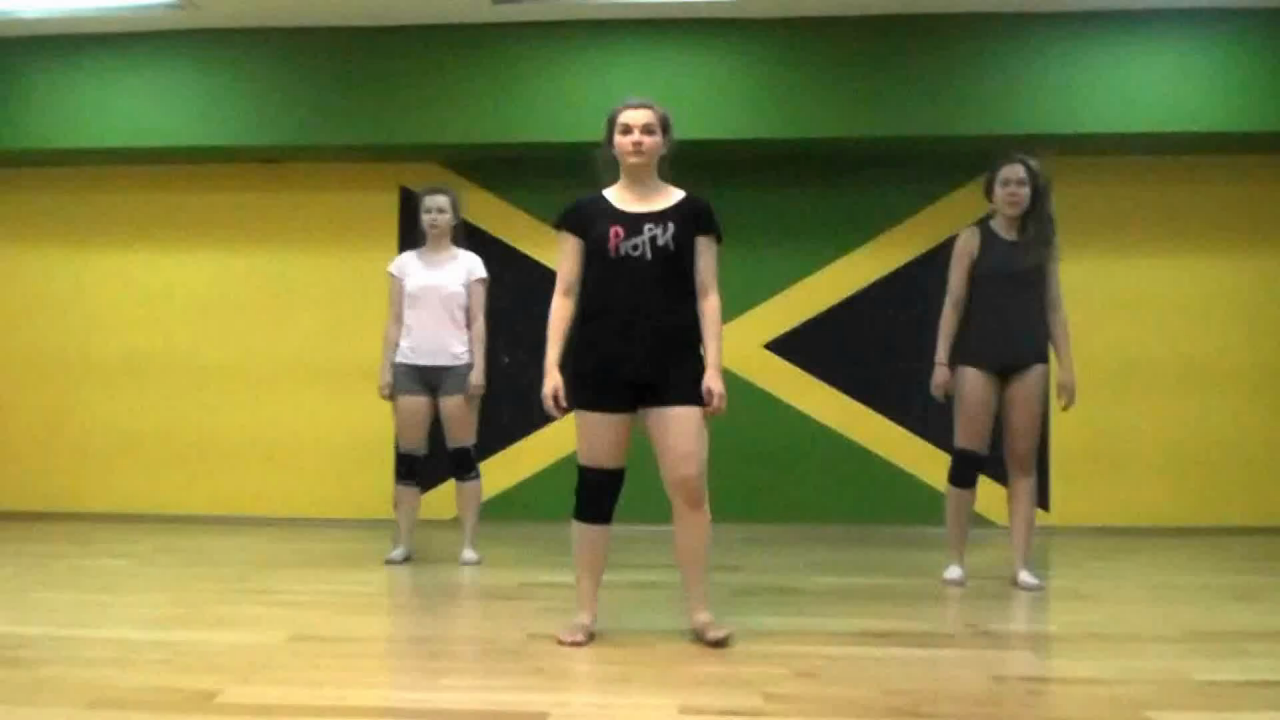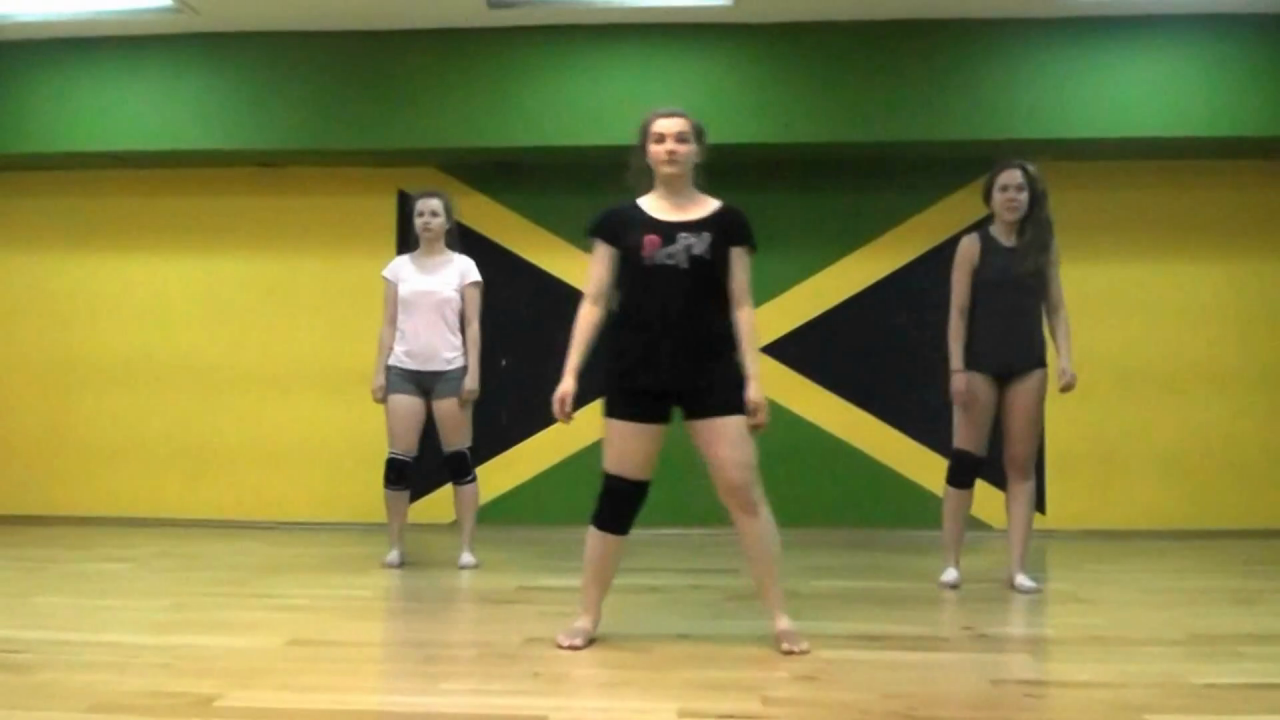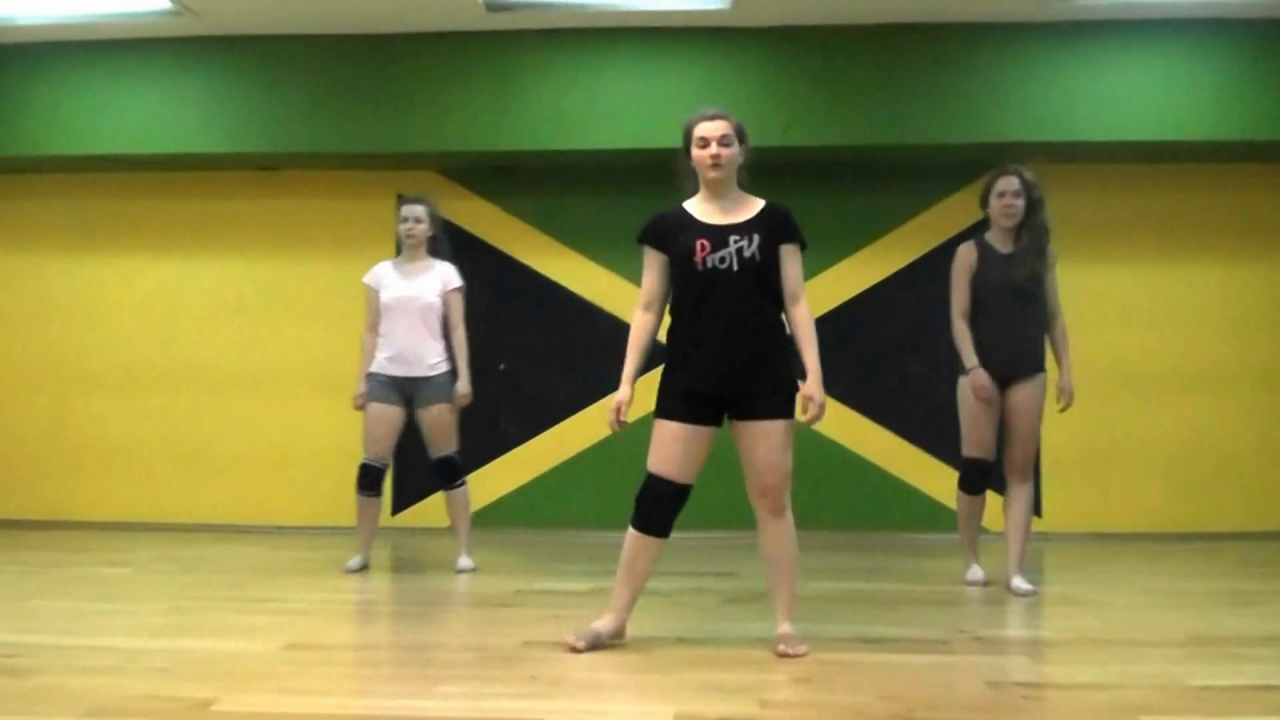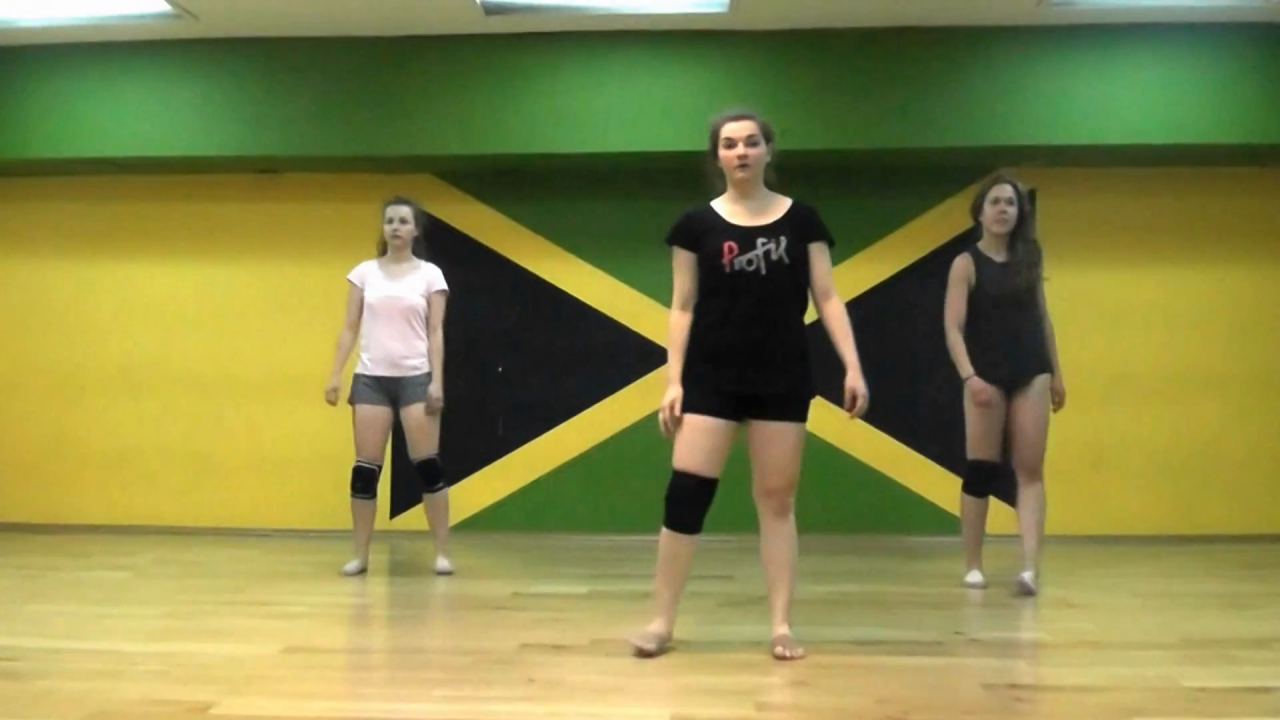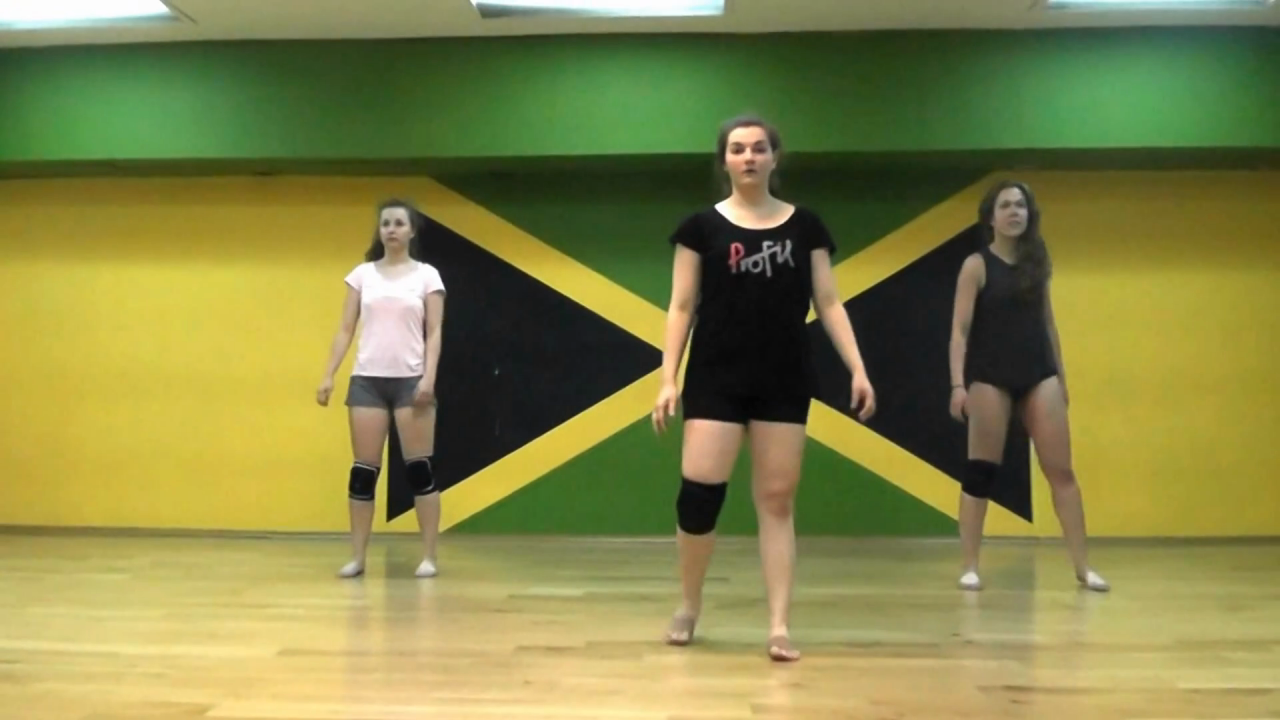
dt=0.2s
person 1, frame 1
left shoulder: (693, 211)
right shoulder: (586, 212)
left elbow: (707, 294)
right elbow: (565, 295)
left wrist: (714, 366)
right wrist: (552, 366)
left hip: (674, 366)
right hip: (599, 367)
left knee: (689, 484)
right knee: (597, 487)
left ankle: (699, 610)
right ankle: (584, 612)
person 1, frame 2
left shoulder: (727, 220)
right shoulder: (618, 221)
left elbow: (742, 306)
right elbow: (594, 301)
left wrist: (753, 377)
right wrist: (570, 372)
left hip: (714, 376)
right hip: (637, 377)
left knee: (743, 495)
right knee: (617, 496)
left ankle: (781, 619)
right ankle: (588, 617)
person 1, frame 3
left shoulder: (776, 219)
right shoulder: (669, 226)
left elbow: (796, 302)
right elbow: (649, 309)
left wrist: (813, 373)
right wrist: (626, 382)
left hip: (766, 380)
right hip: (690, 380)
left knee: (772, 498)
right knee: (659, 497)
left ankle: (785, 623)
right ankle: (614, 618)
person 1, frame 4
left shoulder: (802, 219)
right shoulder: (696, 224)
left elbow: (827, 298)
right elbow: (683, 308)
left wrist: (853, 367)
right wrist: (673, 380)
left hip: (783, 379)
right hip: (711, 377)
left knee: (777, 498)
right knee: (687, 491)
left ankle: (780, 625)
right ankle: (662, 620)
person 1, frame 5
left shoulder: (805, 225)
right shoulder: (701, 226)
left elbow: (829, 304)
right elbow: (682, 307)
left wrist: (857, 370)
right wrist: (667, 378)
left hip: (784, 382)
right hip: (714, 380)
left knee: (776, 500)
right knee: (700, 492)
left ankle: (779, 626)
right ankle: (688, 605)
person 2, frame 1
left shoulder: (1042, 243)
right shoulder: (972, 239)
left elbow: (1054, 307)
right elbow: (953, 304)
left wrist: (1067, 366)
right wrist: (942, 362)
left hip: (1029, 362)
right hip: (977, 360)
left knee: (1023, 462)
right knee: (967, 458)
left ankle: (1020, 564)
right ankle: (955, 560)
person 2, frame 2
left shoulder: (1043, 247)
right shoulder: (972, 246)
left elbow: (1055, 308)
right elbow: (958, 312)
left wrist: (1065, 358)
right wrist: (956, 368)
left hip: (1027, 367)
right hip: (977, 366)
left knee: (1021, 465)
right knee: (966, 460)
left ankle: (1017, 567)
right ankle: (951, 562)
person 2, frame 3
left shoulder: (1039, 251)
right shoulder: (970, 253)
left elbow: (1053, 314)
right elbow: (959, 317)
left wrist: (1065, 370)
right wrist: (972, 367)
left hip: (1028, 371)
right hip: (982, 371)
left knee: (1020, 470)
right knee: (977, 465)
left ankle: (1015, 570)
right ankle: (972, 560)
person 2, frame 4
left shoulder: (1029, 258)
right shoulder: (966, 263)
left elbow: (1042, 318)
right elbow: (955, 327)
left wrist: (1056, 373)
right wrist: (968, 376)
left hip: (1031, 373)
right hip: (986, 376)
left knee: (1030, 469)
right knee: (982, 468)
left ankle: (1029, 565)
right ankle: (973, 564)
person 2, frame 5
left shoulder: (1037, 262)
right shoulder: (977, 266)
left elbow: (1047, 322)
right elbow: (961, 330)
left wrist: (1060, 374)
right wrist: (958, 384)
left hip: (1040, 376)
right hip: (991, 378)
left knee: (1060, 470)
right knee: (981, 469)
left ankle: (1083, 567)
right ankle: (970, 566)
person 3, frame 1
left shoulder: (469, 263)
right shoulder: (404, 263)
left elbow: (477, 320)
right elbow: (395, 320)
left wrist: (479, 367)
right wrist: (386, 369)
left hip: (454, 367)
right hip: (411, 367)
left knee: (462, 455)
right knee: (409, 456)
left ankle: (468, 543)
right ankle: (403, 542)
person 3, frame 2
left shoulder: (463, 266)
right shoulder: (398, 266)
left elbow: (471, 324)
right elbow: (389, 324)
left wrist: (473, 372)
right wrist: (379, 372)
left hip: (448, 371)
right hip: (404, 371)
left knee: (457, 459)
right knee: (398, 460)
left ankle: (467, 546)
right ankle: (395, 545)
person 3, frame 3
left shoulder: (445, 273)
right shoulder: (380, 273)
left elbow: (456, 329)
right elbow: (370, 332)
left wrist: (463, 377)
right wrist: (361, 380)
left hip: (432, 377)
right hip: (386, 378)
left knee: (447, 463)
right knee: (372, 466)
left ankle: (463, 550)
right ankle: (363, 551)
person 3, frame 4
left shoulder: (430, 274)
right shoulder: (365, 272)
left elbow: (436, 332)
right elbow: (350, 328)
left wrist: (438, 381)
right wrist: (335, 374)
left hip: (415, 378)
right hip: (370, 378)
left knee: (427, 466)
right knee: (366, 468)
left ankle: (441, 552)
right ankle: (361, 554)
person 3, frame 5
left shoulder: (427, 275)
right shoulder: (362, 274)
left elbow: (434, 332)
right elbow: (346, 330)
left wrist: (429, 377)
right wrist: (328, 375)
left hip: (410, 380)
right hip: (368, 379)
left knee: (419, 467)
right knee: (364, 469)
left ankle: (429, 556)
right ankle: (357, 556)
